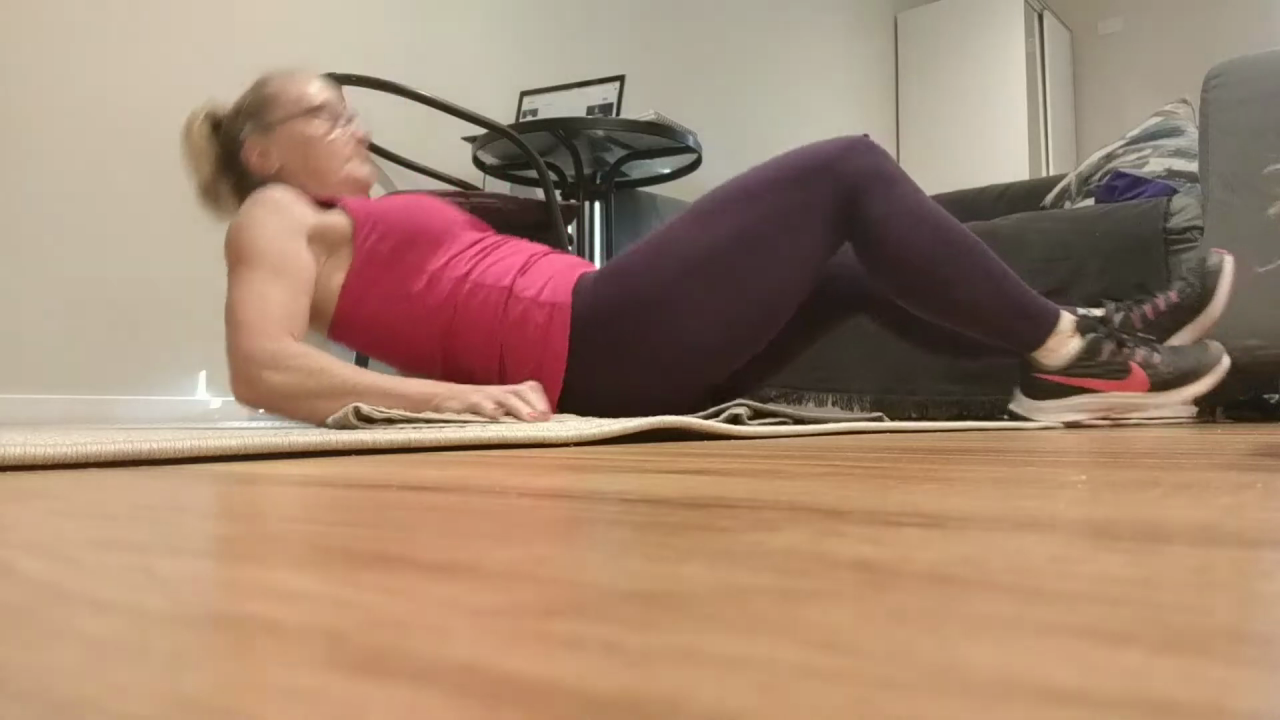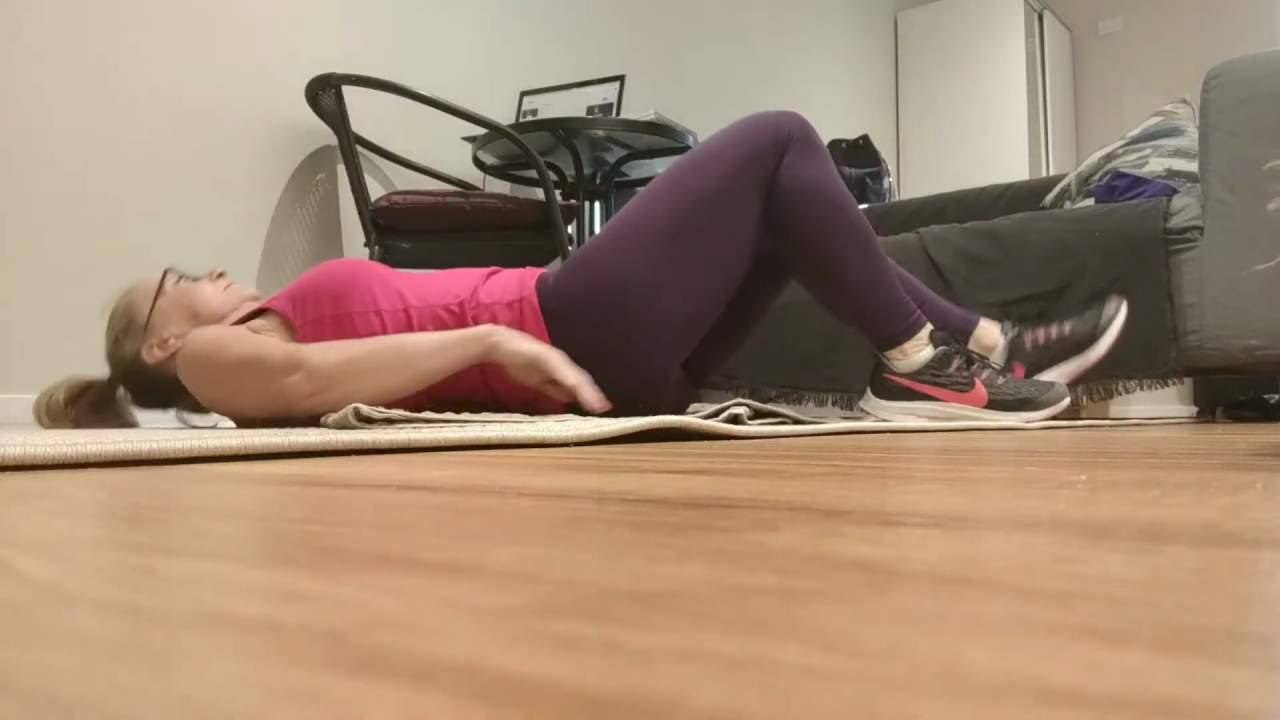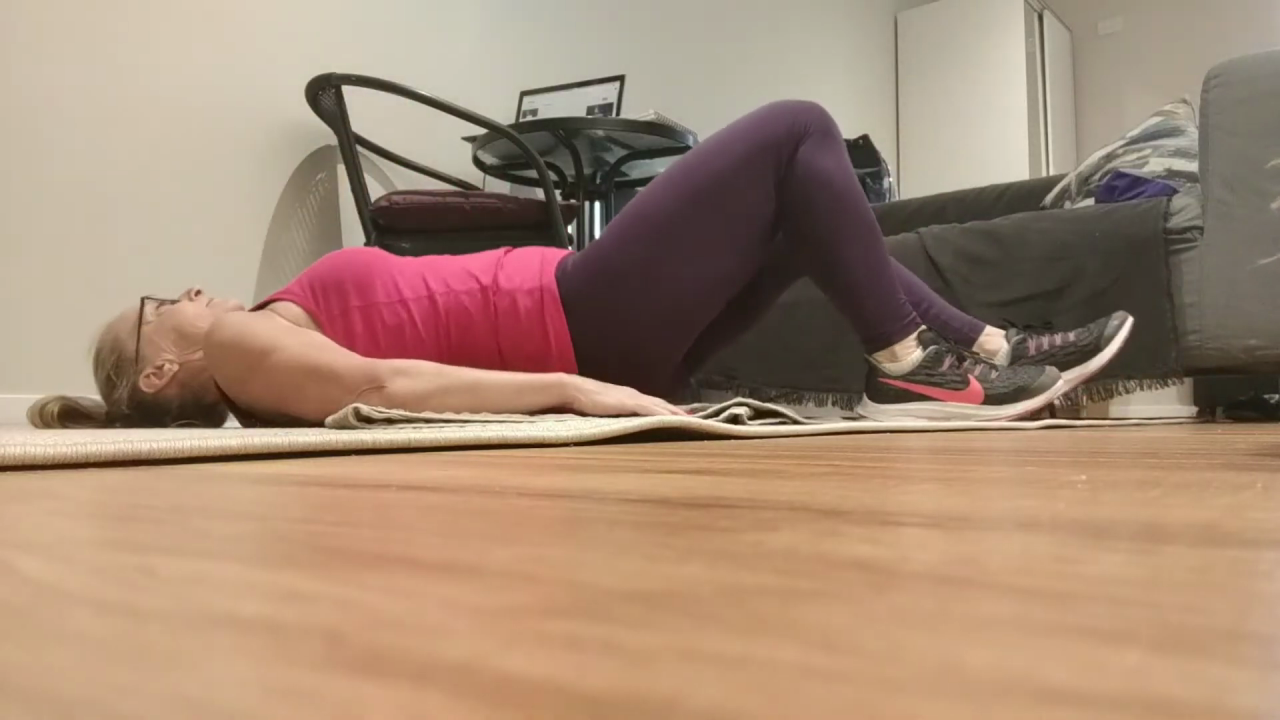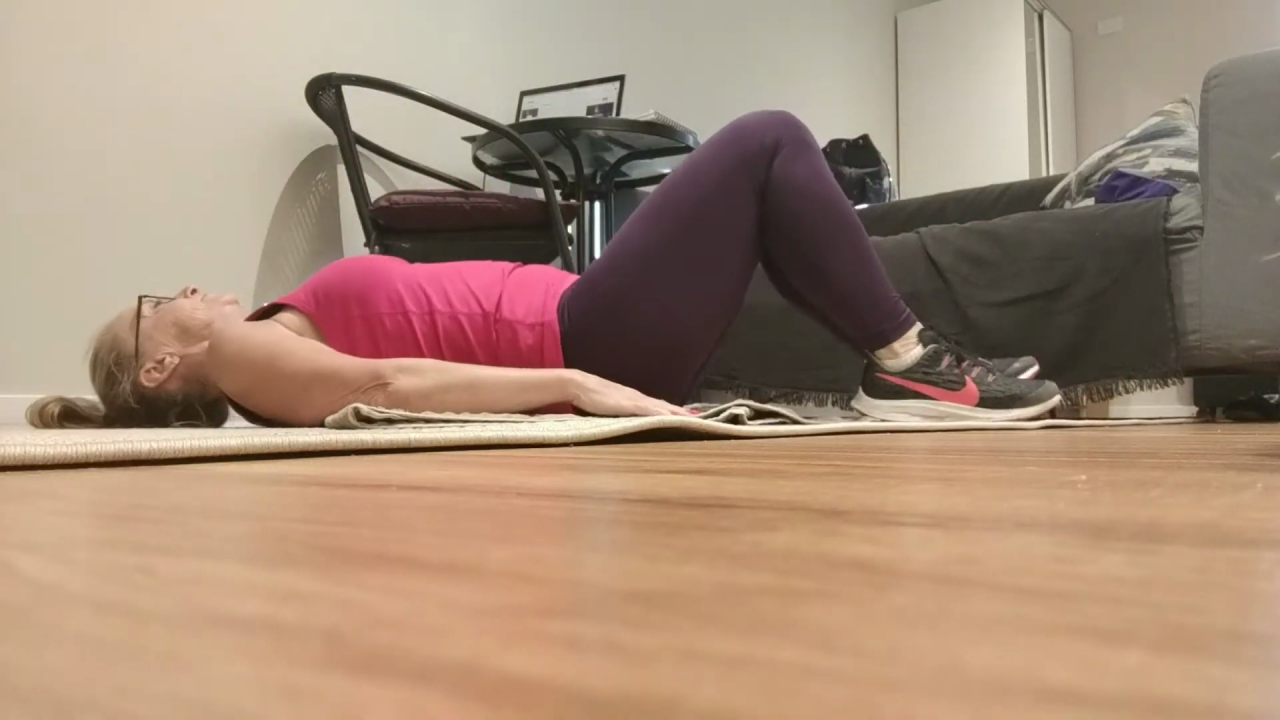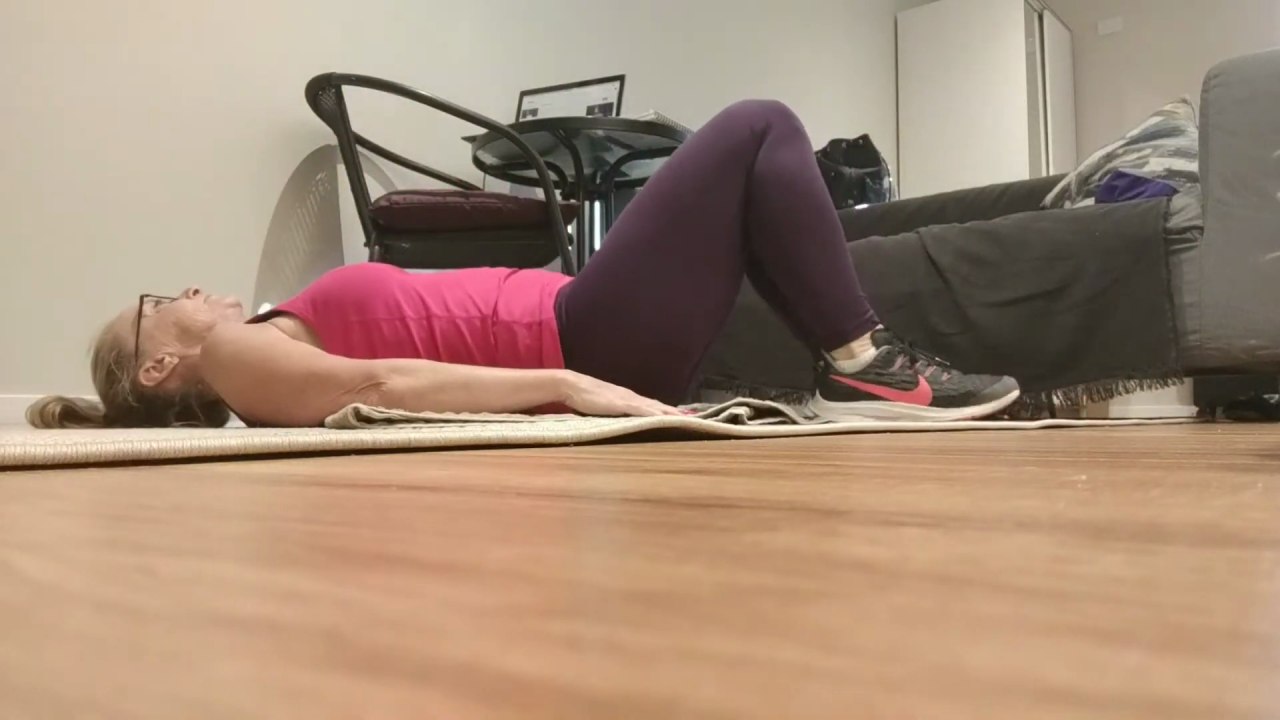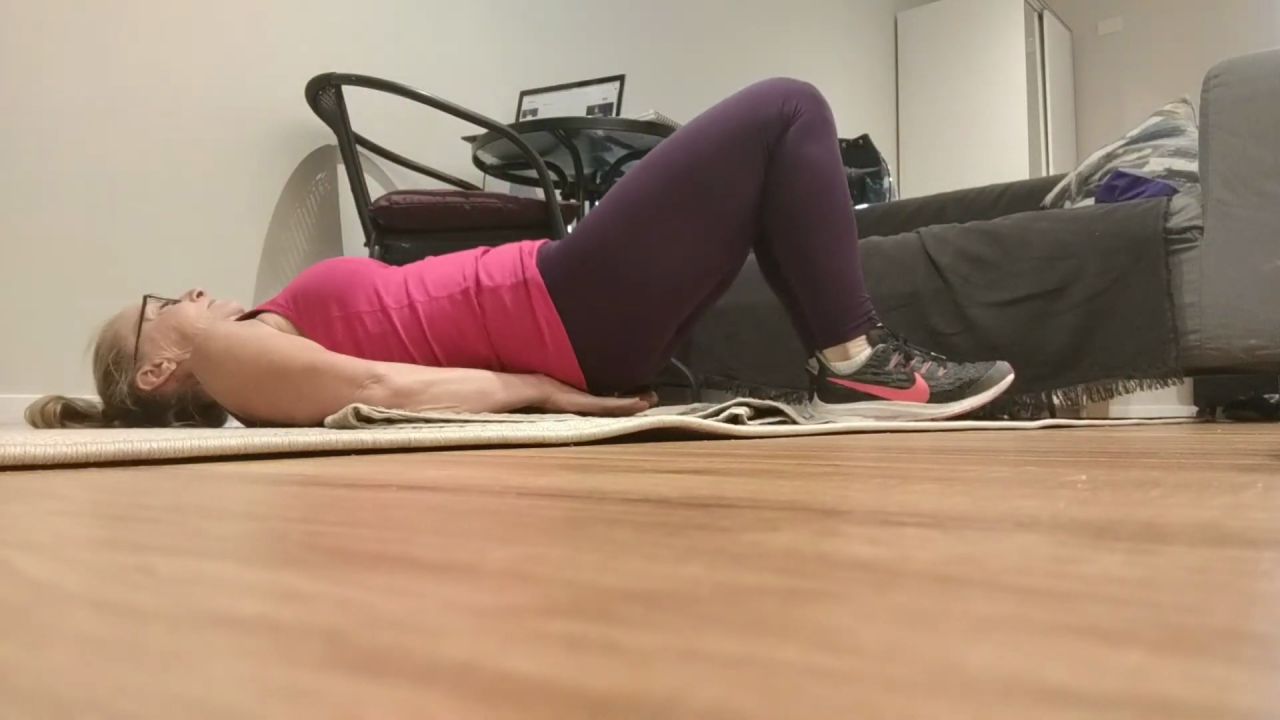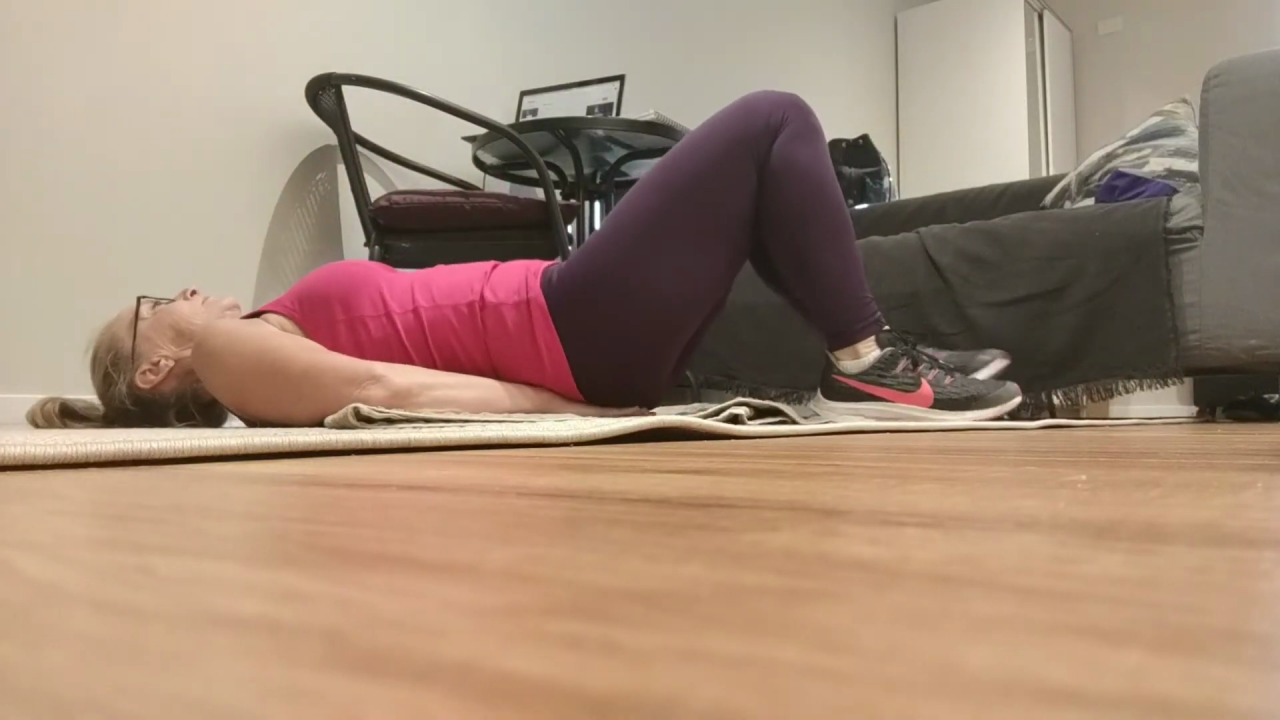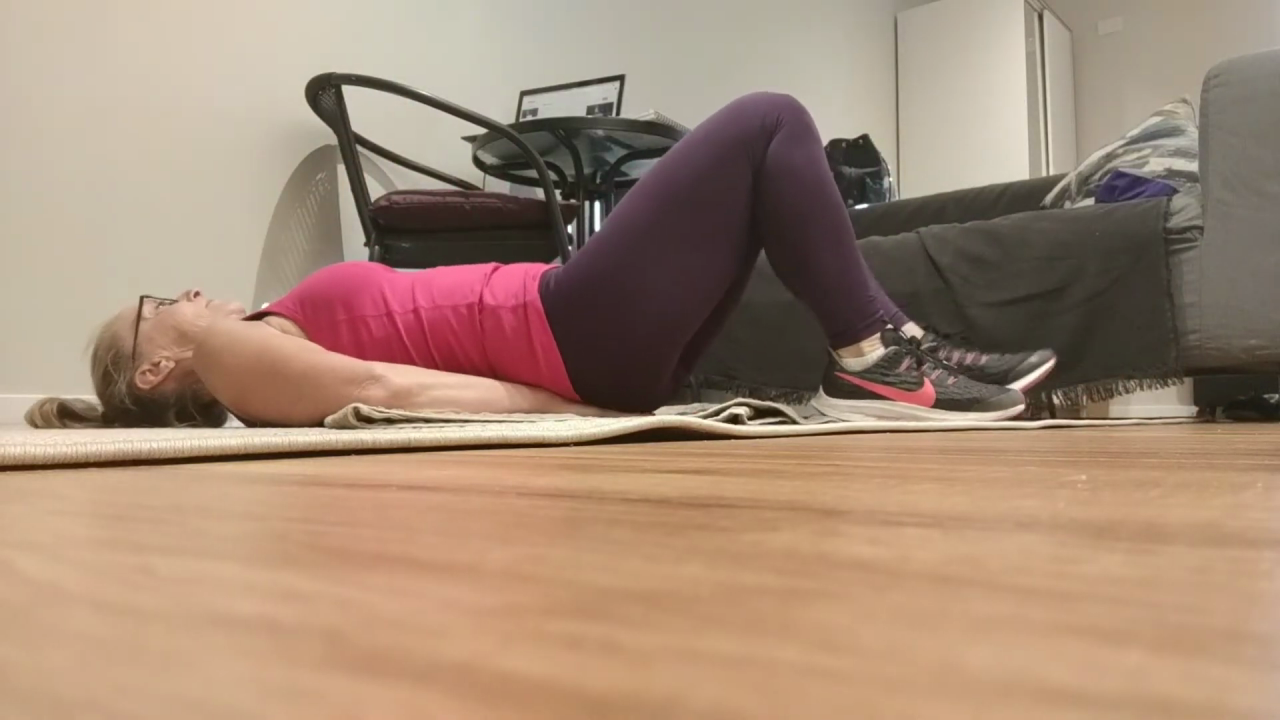
dt=0.5s
person 1, frame 1
left shoulder: (368, 232)
right shoulder: (278, 221)
left elbow: (458, 329)
right elbow: (263, 369)
right wrist: (449, 398)
left hip: (615, 348)
right hip: (598, 346)
left knee: (862, 262)
right knee: (848, 168)
left ankle: (1077, 338)
right ankle: (1070, 363)
person 1, frame 2
left shoulder: (272, 339)
right shoulder: (217, 355)
right elbow: (312, 379)
right wrist: (489, 339)
left hip: (602, 357)
right hip: (577, 336)
left knee: (790, 220)
right knee: (779, 139)
left ankle: (989, 346)
right ankle: (919, 367)
person 1, frame 3
left shoulder: (273, 338)
right shoulder: (249, 352)
right elbow: (387, 387)
right wrist: (575, 389)
left hip: (592, 324)
right hip: (588, 326)
left knee: (807, 211)
right knee: (798, 130)
left ankle: (991, 350)
right ankle: (907, 367)
person 1, frame 4
left shoulder: (270, 336)
right shoulder: (247, 359)
right elbow: (391, 384)
right wrist: (571, 386)
left hip: (580, 330)
right hip: (590, 342)
left knee: (765, 187)
right knee: (771, 141)
left ankle: (912, 358)
right ankle: (907, 367)
person 1, frame 5
left shoulder: (270, 344)
right shoulder: (241, 363)
right elbow: (386, 385)
right wrist: (569, 386)
left hip: (578, 330)
right hip: (588, 344)
left knee: (750, 164)
right knee: (760, 127)
left ankle: (860, 359)
right ankle: (861, 368)
person 1, frame 6
left shoulder: (259, 340)
right shoulder: (231, 359)
right elbow: (386, 385)
right wrist: (552, 392)
left hip: (574, 314)
right hip: (573, 313)
left knee: (766, 164)
right knee: (789, 112)
left ankle: (852, 359)
right ankle: (856, 368)
person 1, frame 7
left shoulder: (263, 342)
right shoulder: (235, 359)
right elbow: (387, 390)
right wrist: (560, 407)
left hip: (581, 331)
right hip: (578, 333)
left knee: (756, 166)
right knee: (775, 121)
left ankle: (871, 357)
right ankle: (864, 369)
person 1, frame 8
left shoulder: (265, 339)
right shoulder: (245, 359)
right elbow: (387, 391)
right wrist: (564, 412)
left hip: (576, 328)
right hip: (579, 338)
left knee: (764, 177)
right knee: (769, 122)
left ankle: (906, 349)
right ankle: (868, 367)
